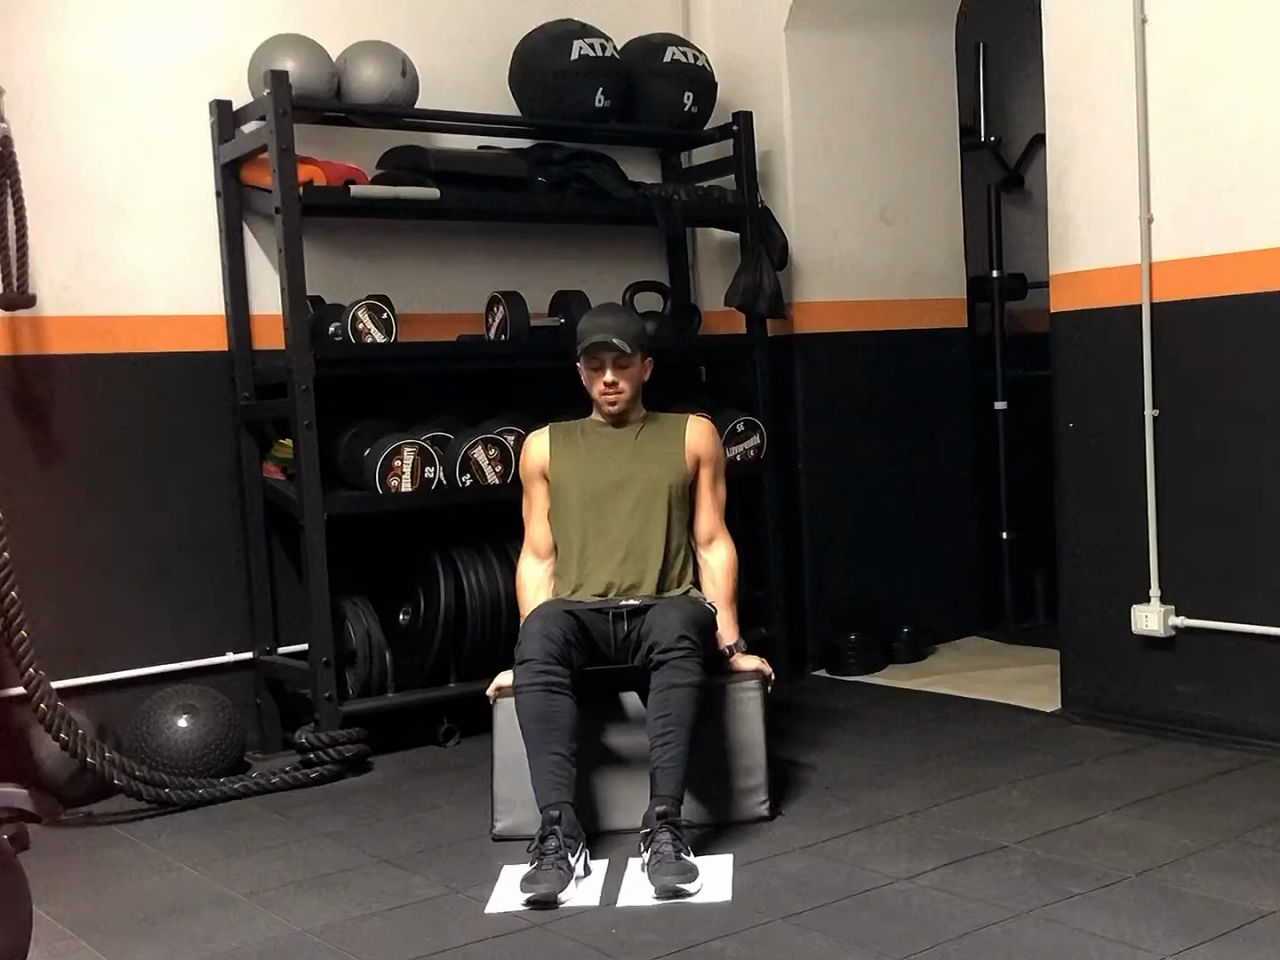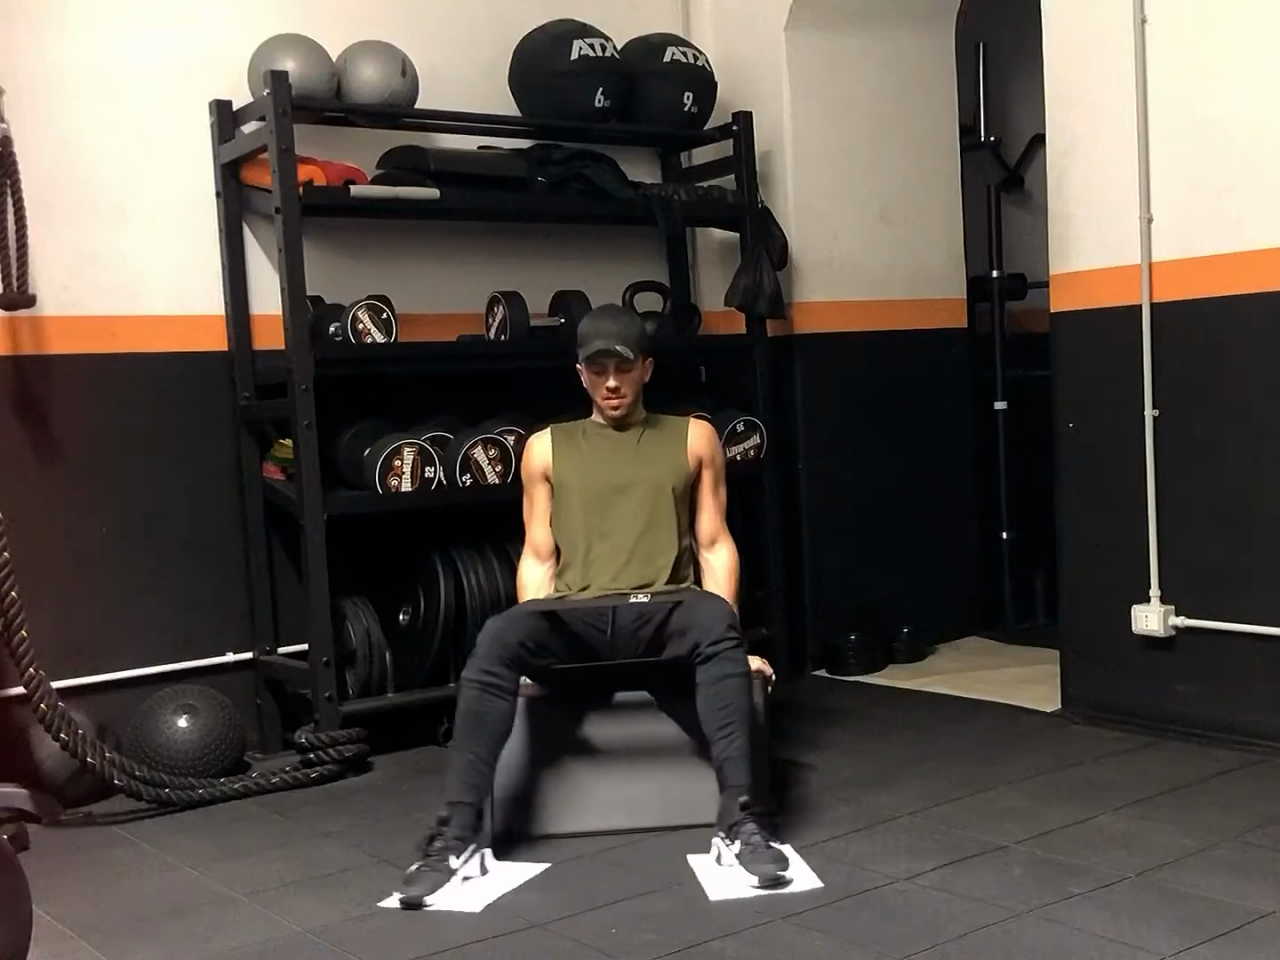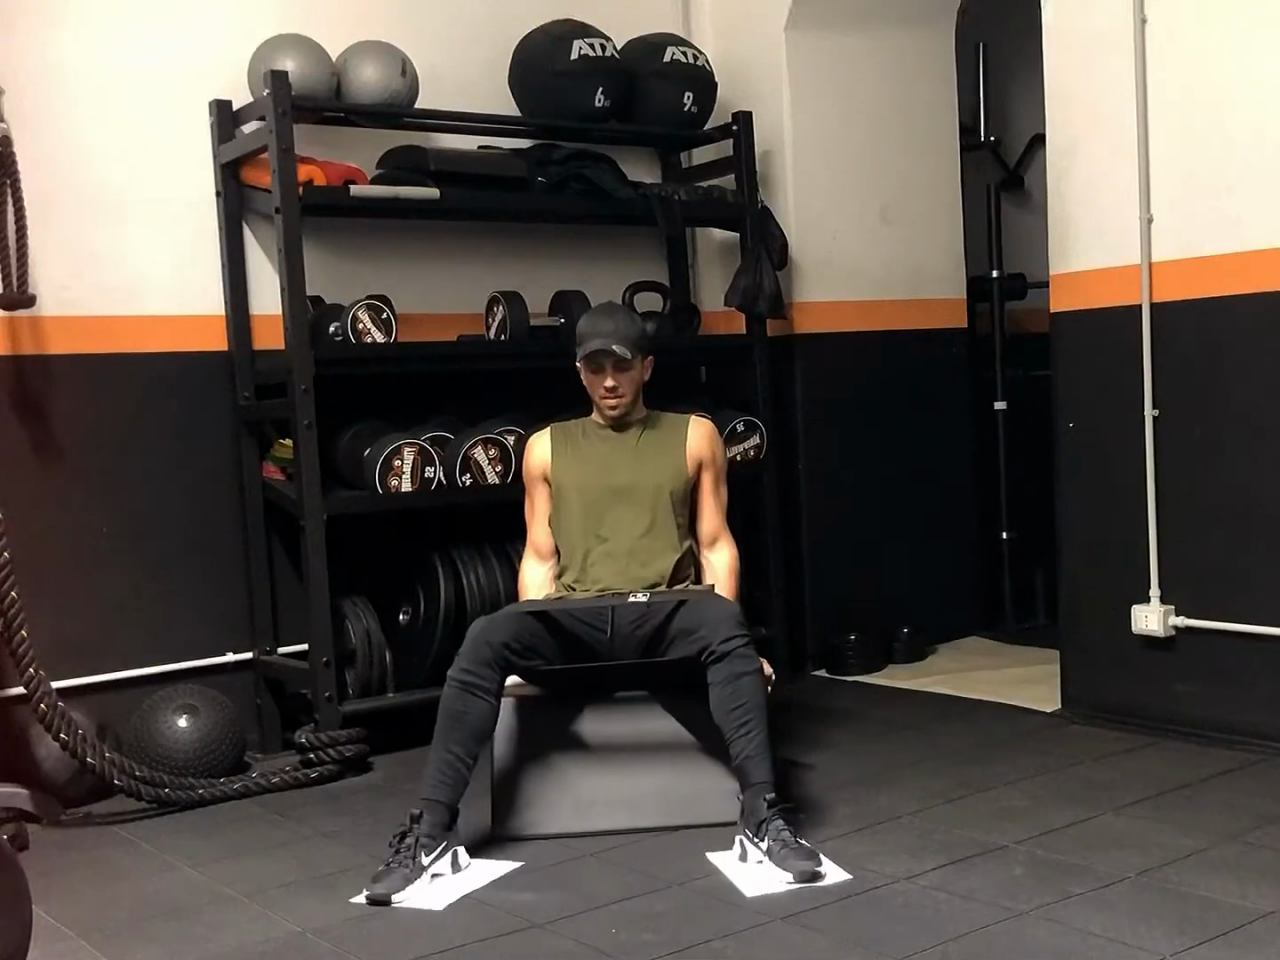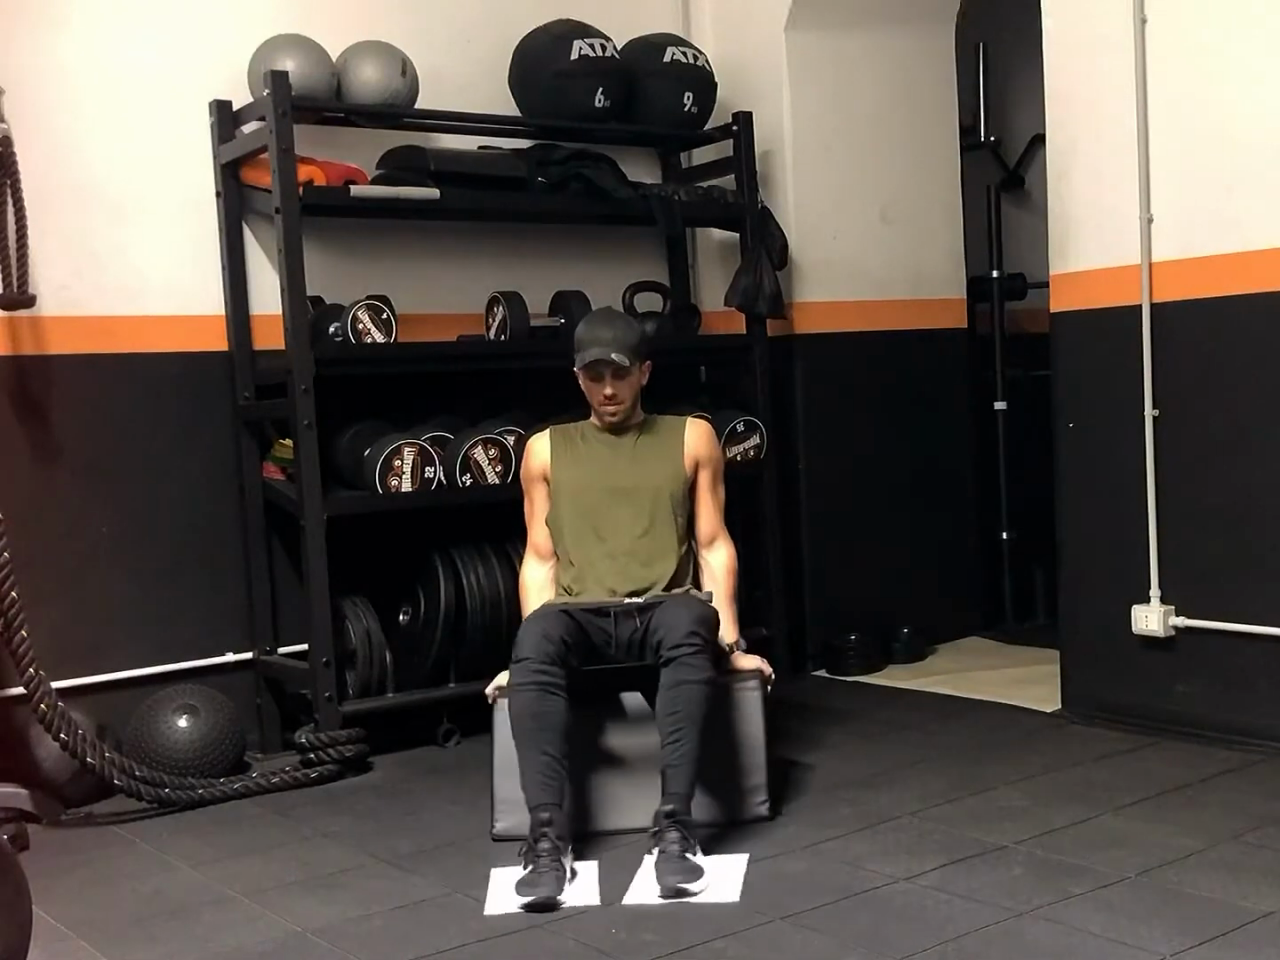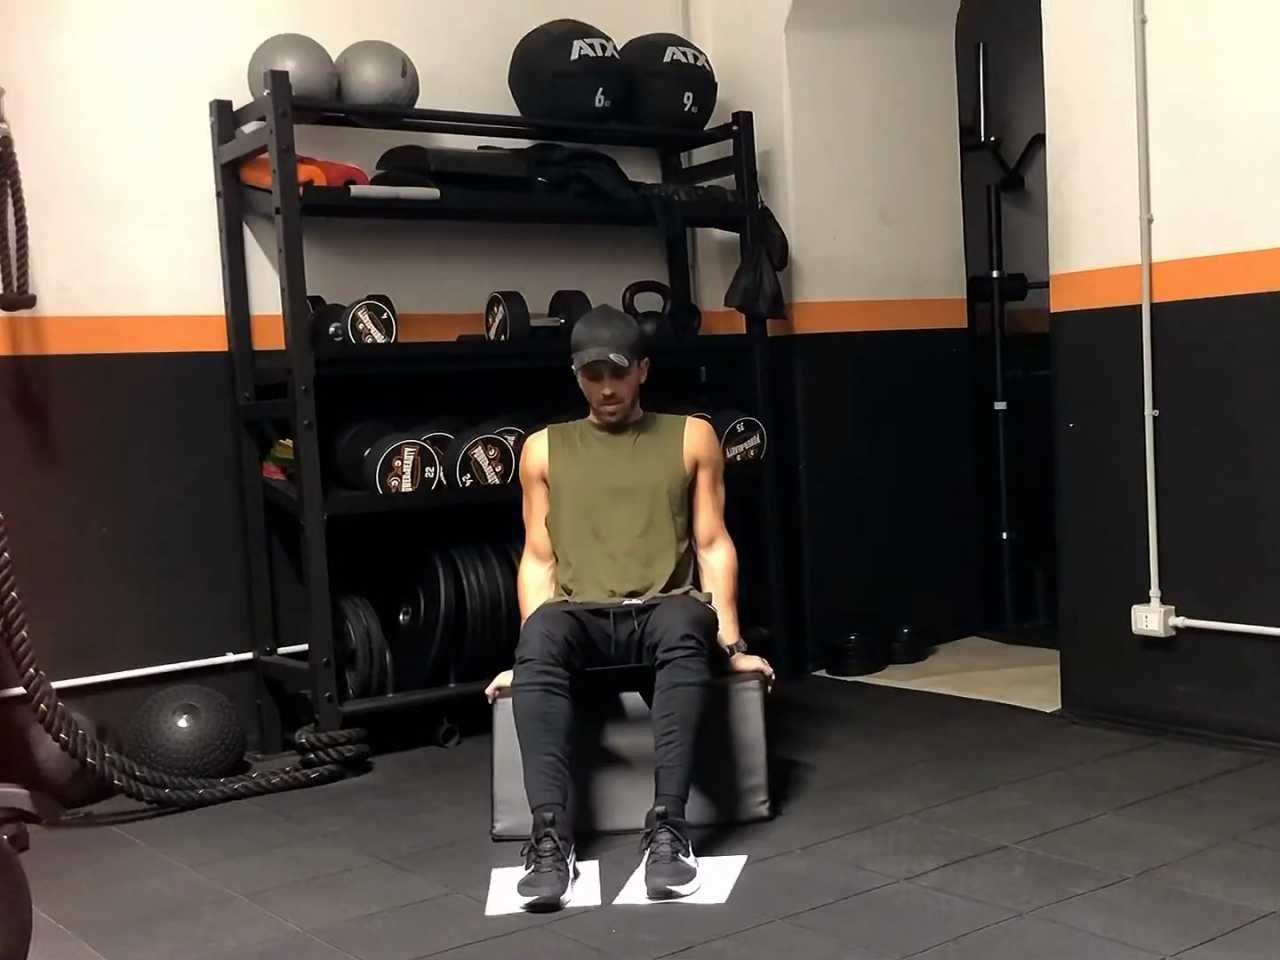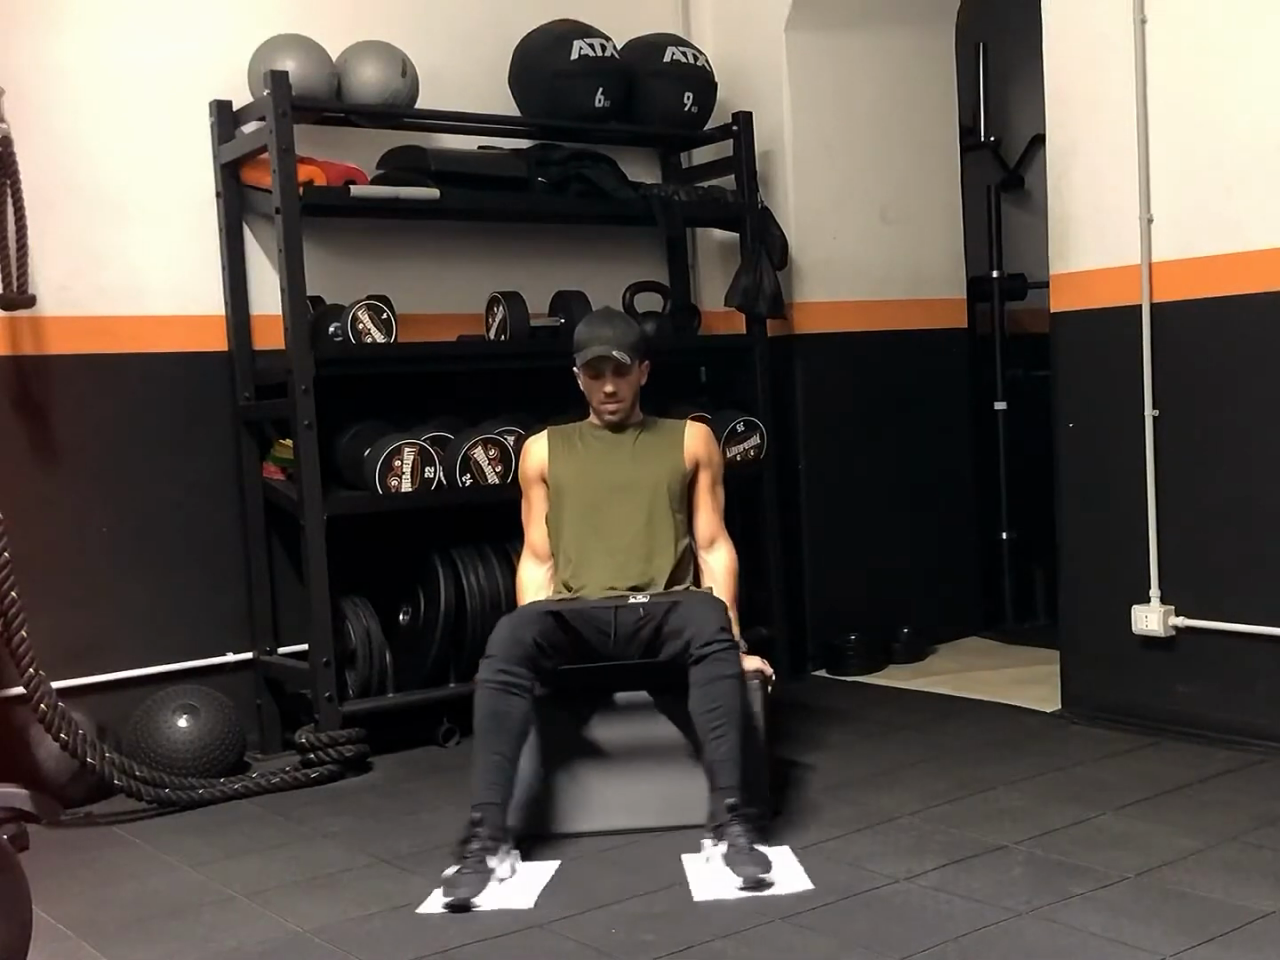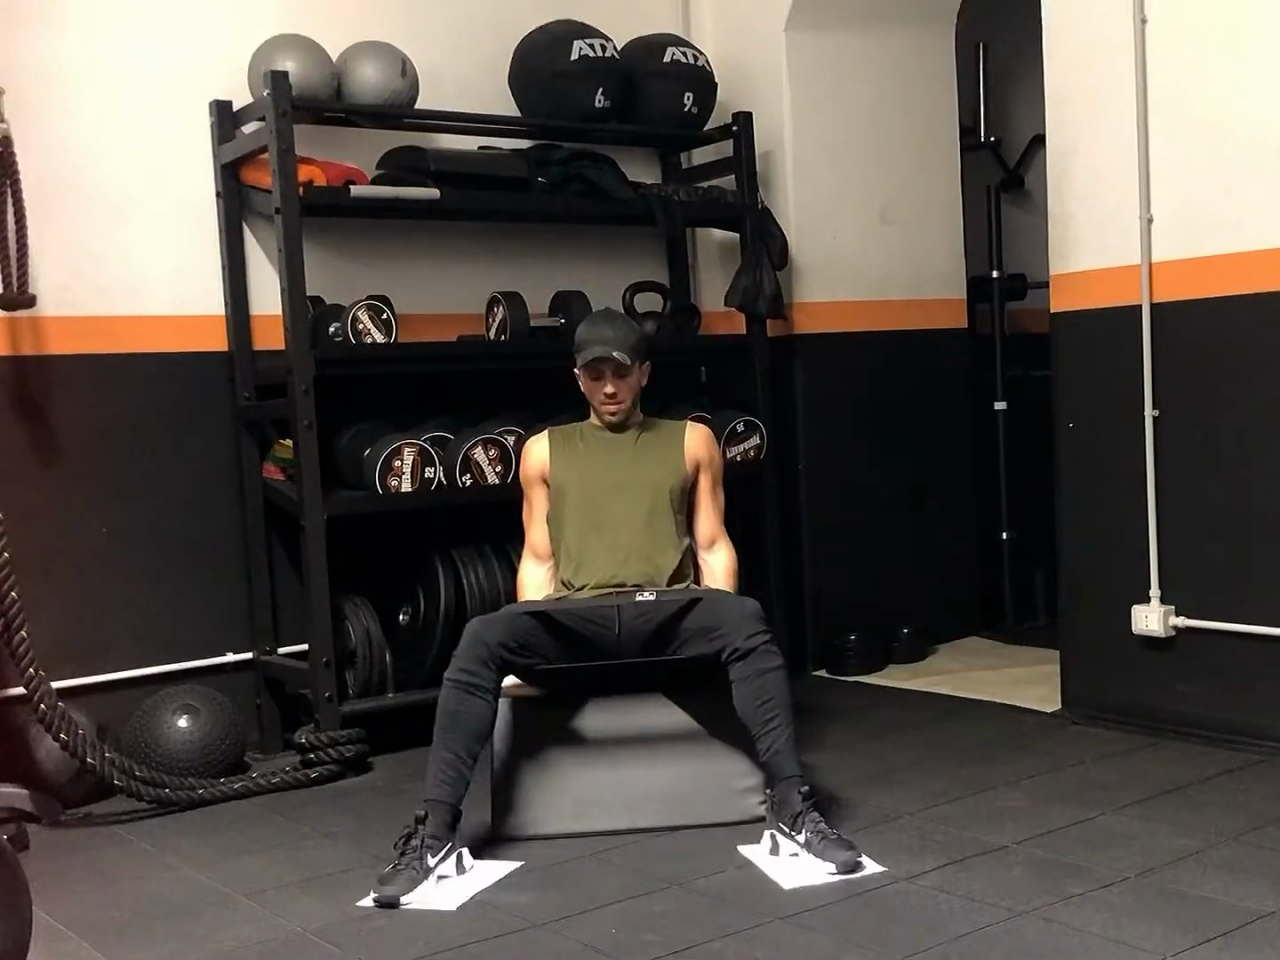
dt=0.5s
person 1, frame 1
left shoulder: (693, 435)
right shoulder: (545, 446)
left elbow: (713, 543)
right elbow: (538, 556)
left wrist: (730, 641)
right wrist: (528, 650)
left hip: (665, 613)
right hip: (581, 617)
left knee: (679, 631)
right knee: (542, 633)
left ankle: (664, 825)
right ankle: (559, 833)
person 1, frame 2
left shoulder: (693, 437)
right shoulder: (546, 448)
left elbow: (715, 545)
right elbow: (539, 557)
left wrist: (725, 637)
right wrist: (530, 648)
left hip: (664, 610)
right hip: (580, 615)
left knee: (715, 621)
right knee: (497, 640)
left ankle: (739, 819)
right ankle: (455, 833)
person 1, frame 3
left shoulder: (694, 436)
right shoulder: (546, 447)
left elbow: (715, 545)
right elbow: (540, 557)
left wrist: (723, 634)
right wrist: (529, 646)
left hip: (665, 610)
right hip: (578, 616)
left knee: (726, 623)
right knee: (484, 641)
left ankle: (762, 814)
right ankle: (431, 831)
person 1, frame 4
left shoulder: (692, 438)
right shoulder: (546, 449)
left elbow: (714, 546)
right elbow: (541, 559)
left wrist: (732, 642)
right wrist: (530, 652)
left hip: (665, 611)
right hip: (583, 617)
left knee: (690, 626)
right knee: (539, 637)
left ankle: (673, 825)
right ankle: (548, 835)
person 1, frame 5
left shoulder: (691, 437)
right shoulder: (544, 449)
left elbow: (713, 546)
right elbow: (539, 559)
left wrist: (731, 643)
right wrist: (528, 652)
left hip: (665, 611)
right hip: (582, 619)
left knee: (687, 630)
right knee: (541, 638)
left ankle: (667, 826)
right ankle: (550, 834)
person 1, frame 6
left shoulder: (691, 439)
right shoulder: (543, 450)
left elbow: (712, 547)
right elbow: (537, 560)
left wrist: (729, 641)
right wrist: (529, 652)
left hip: (663, 611)
right hip: (579, 618)
left knee: (709, 622)
right knee: (508, 637)
left ankle: (731, 819)
right ankle: (485, 834)
person 1, frame 7
left shoulder: (692, 441)
right shoulder: (544, 451)
left elbow: (712, 546)
right elbow: (538, 560)
left wrist: (724, 633)
right wrist: (528, 650)
left hip: (666, 610)
right hip: (578, 616)
left knee: (748, 621)
right knee: (480, 642)
left ankle: (791, 807)
right ankle: (434, 832)
